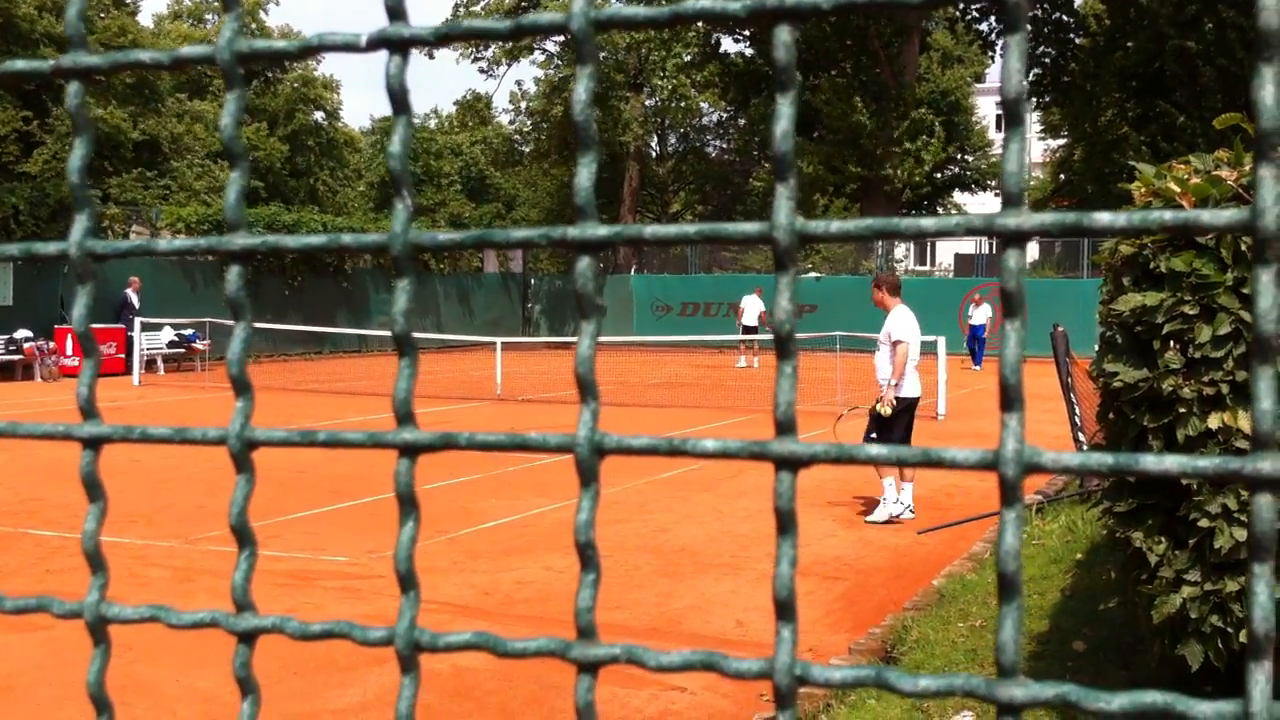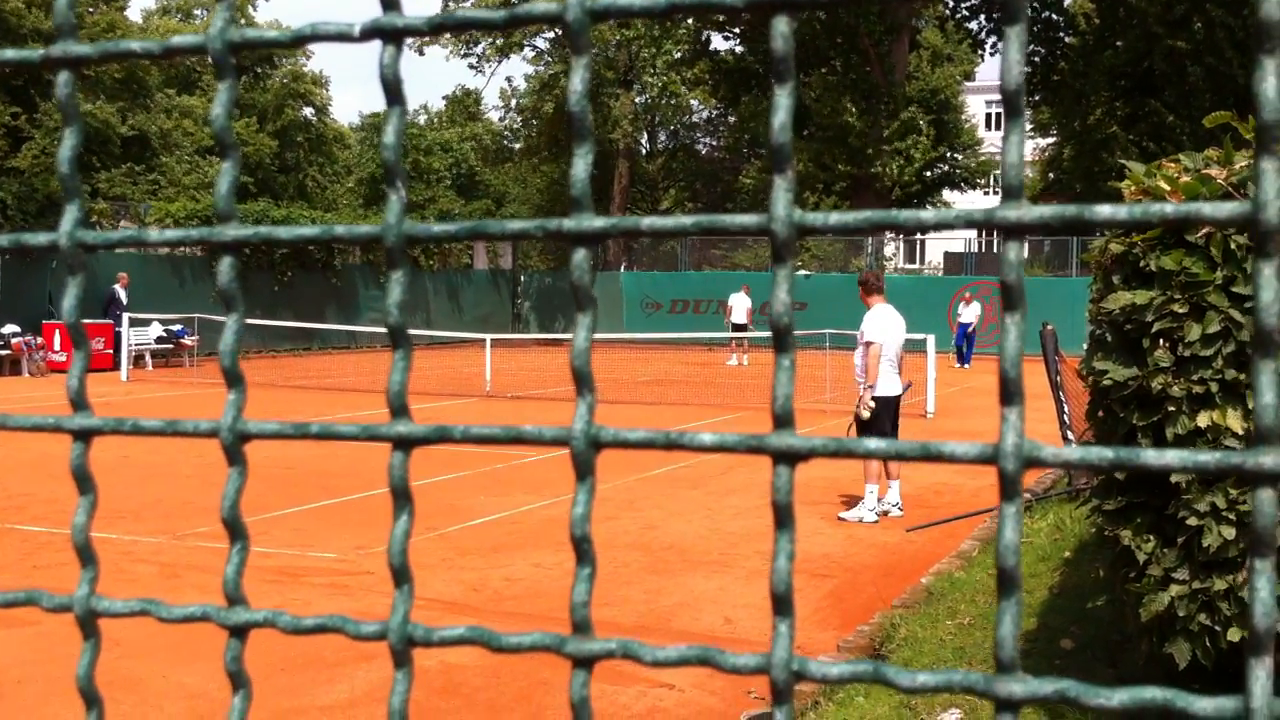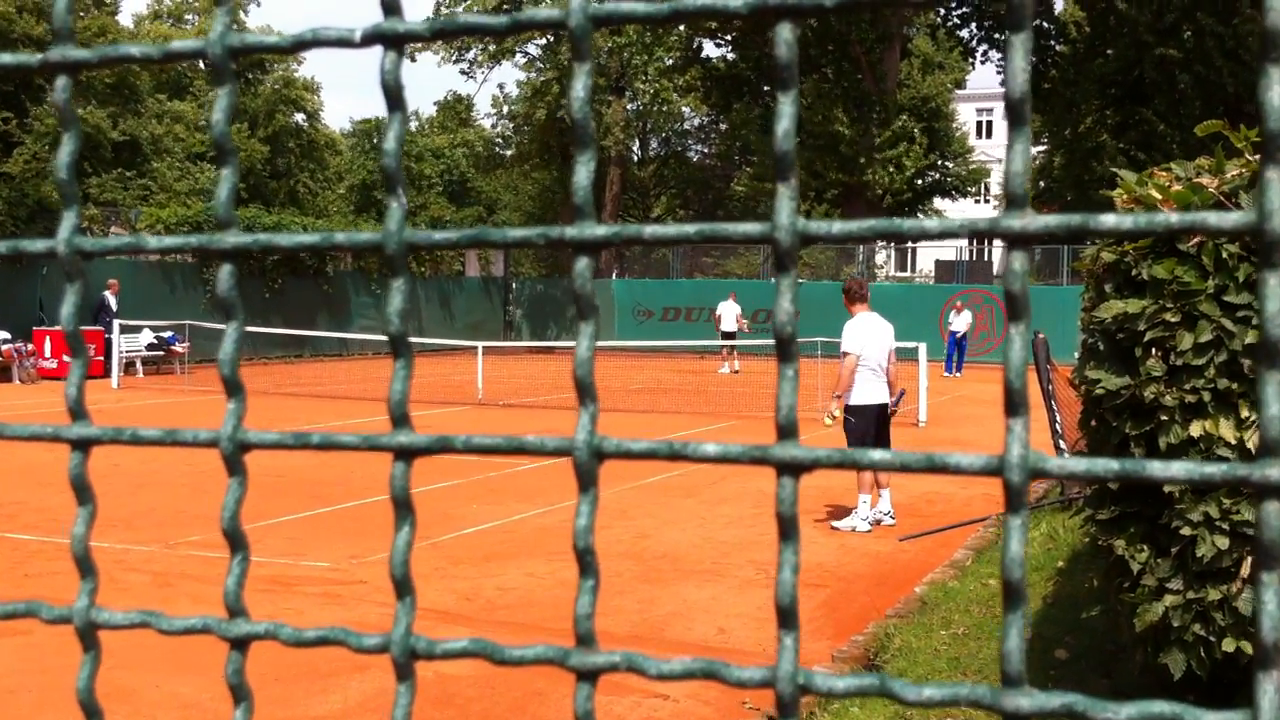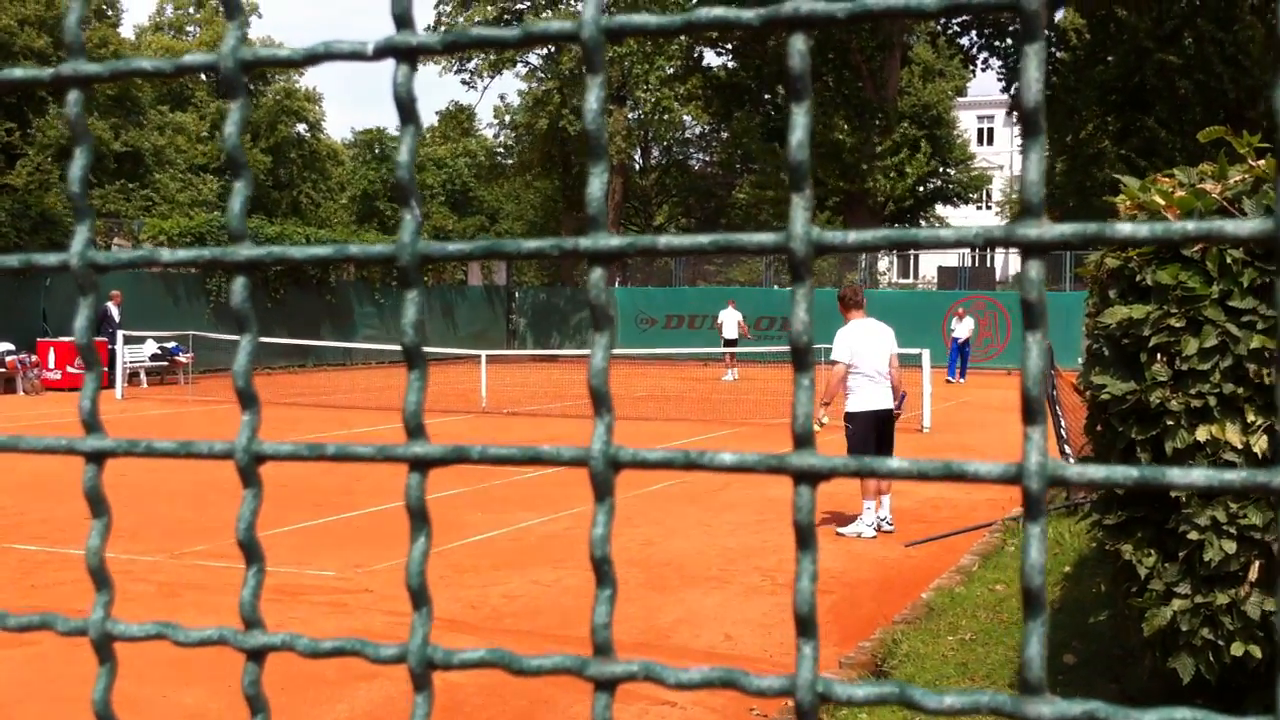
dt=0.2s
person 1, frame 1
left shoulder: (898, 317)
right shoulder: (903, 315)
left elbow: (902, 353)
left wrist: (891, 387)
left hip: (898, 392)
right hip: (908, 392)
left knee: (876, 444)
right knee: (902, 448)
left ankle: (891, 499)
right ankle: (905, 502)
person 1, frame 2
left shoulder: (873, 316)
right shoulder: (896, 316)
left elbow: (873, 356)
left wrist: (866, 390)
left hip: (876, 393)
right hip: (893, 390)
left ankle: (869, 506)
right ankle: (893, 501)
person 1, frame 3
left shoulder: (854, 326)
right shoulder: (885, 325)
left elbow: (848, 367)
right elbow: (892, 366)
left wrist: (836, 398)
right wrist: (892, 397)
left hip: (860, 401)
right hip: (881, 400)
left ankle: (862, 516)
right ankle: (885, 510)
person 1, frame 4
left shoulder: (846, 334)
right shoulder: (885, 330)
left elbow: (838, 375)
right elbow: (895, 370)
left wrist: (823, 405)
right wrist: (897, 401)
left hip: (861, 408)
right hip: (885, 406)
left ankle: (867, 521)
right ankle: (885, 516)
